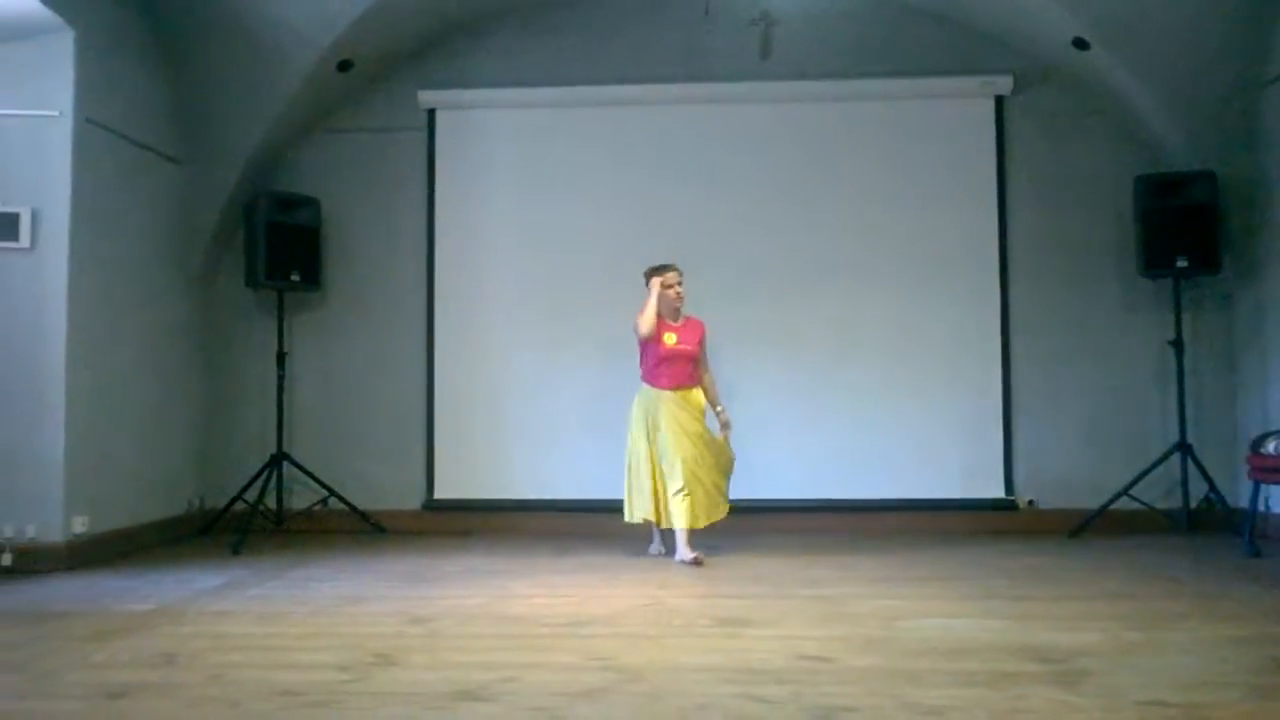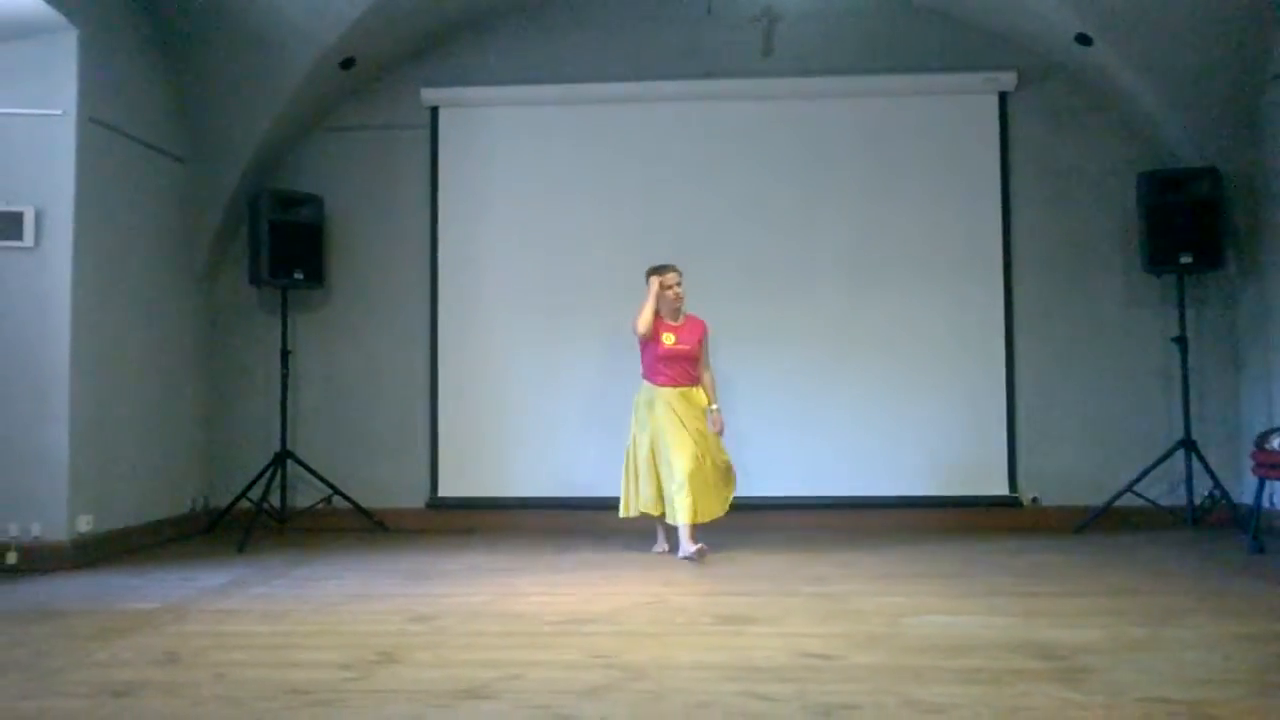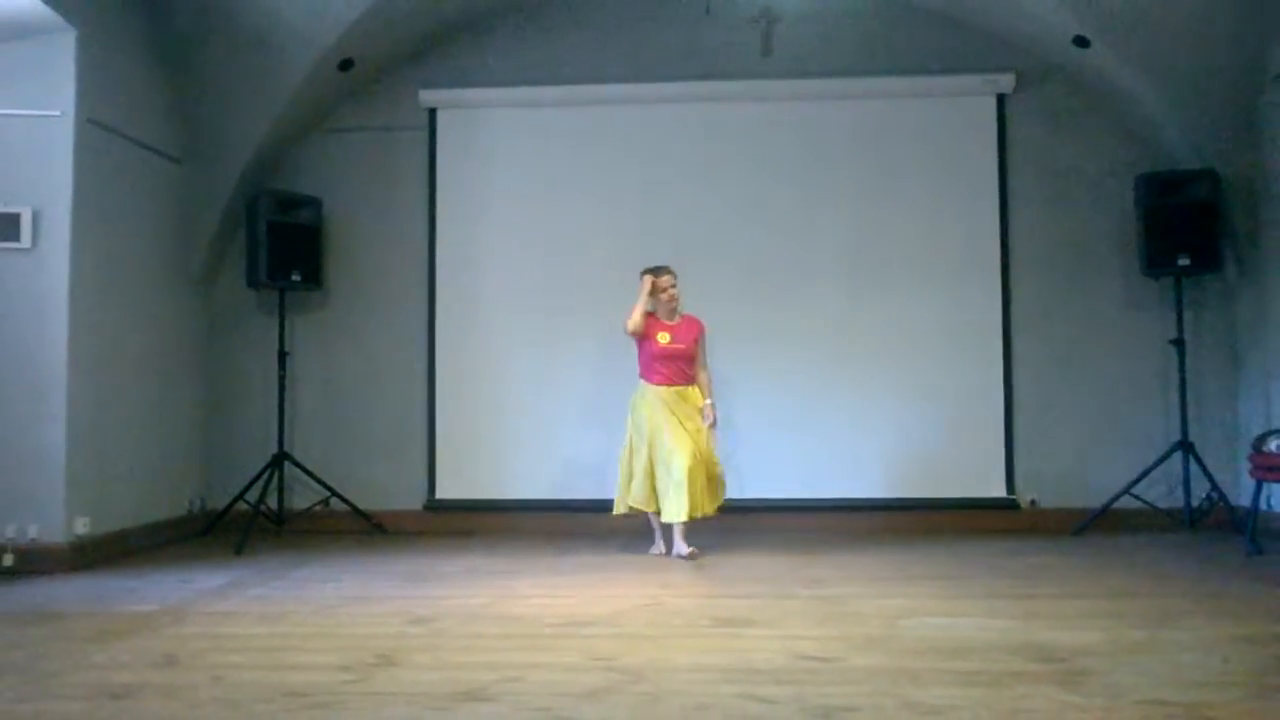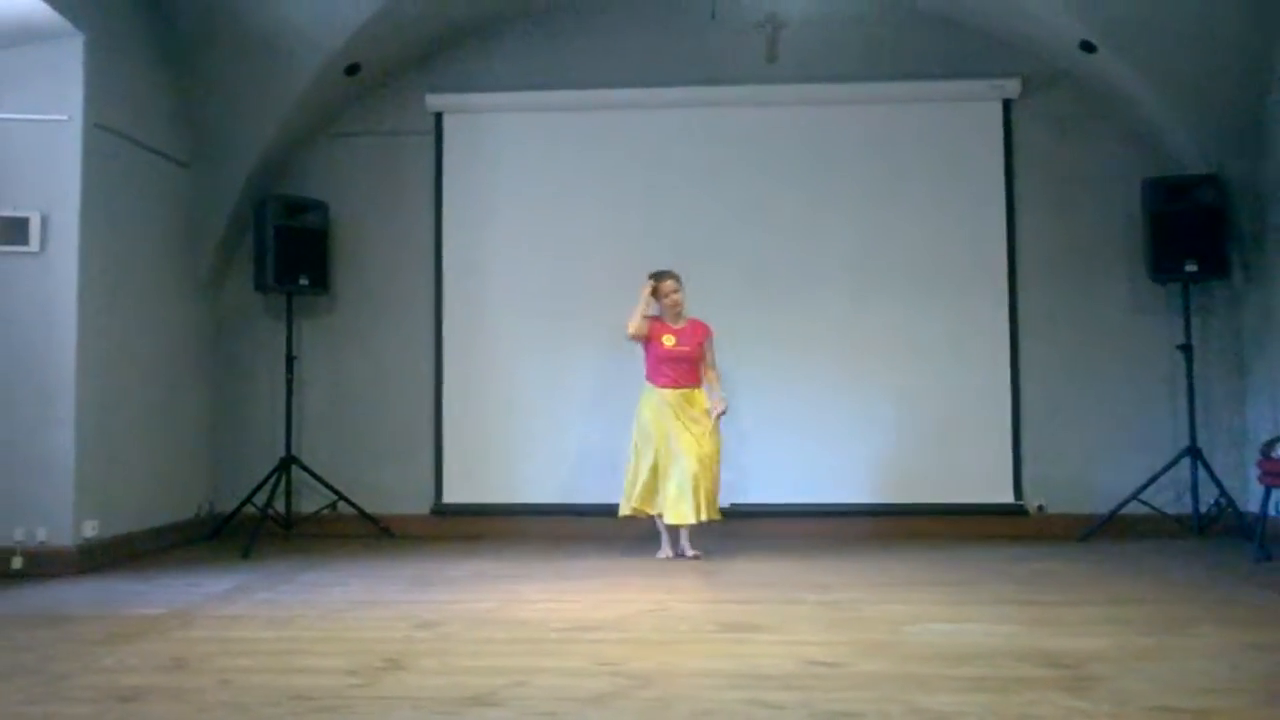
dt=0.1s
person 1, frame 1
left shoulder: (697, 327)
right shoulder: (650, 322)
left elbow: (704, 372)
right elbow: (644, 332)
left wrist: (718, 408)
right wrist: (652, 293)
left hip: (688, 405)
right hip: (655, 405)
left knee: (685, 471)
right knee: (654, 471)
left ankle: (683, 547)
right ankle: (657, 537)
person 1, frame 2
left shoulder: (698, 326)
right shoulder: (650, 322)
left elbow: (704, 370)
right elbow: (641, 331)
left wrist: (714, 408)
right wrist: (651, 293)
left hip: (688, 403)
right hip: (655, 402)
left knee: (687, 466)
right knee: (657, 468)
left ankle: (685, 542)
right ankle: (662, 536)
person 1, frame 3
left shoulder: (694, 326)
right shoulder: (646, 322)
left elbow: (701, 369)
right elbow: (631, 328)
left wrist: (708, 402)
right wrist: (643, 292)
left hip: (685, 401)
right hip: (652, 402)
left knee: (685, 464)
right knee: (654, 465)
left ankle: (680, 539)
right ankle: (659, 537)
person 1, frame 4
left shoulder: (701, 329)
right shoulder: (650, 326)
left elbow: (709, 369)
right elbow: (631, 332)
left wrist: (717, 396)
right wrist: (643, 297)
left hip: (691, 404)
right hip: (657, 405)
left knee: (692, 466)
right knee: (659, 468)
left ankle: (685, 539)
right ankle: (666, 541)
